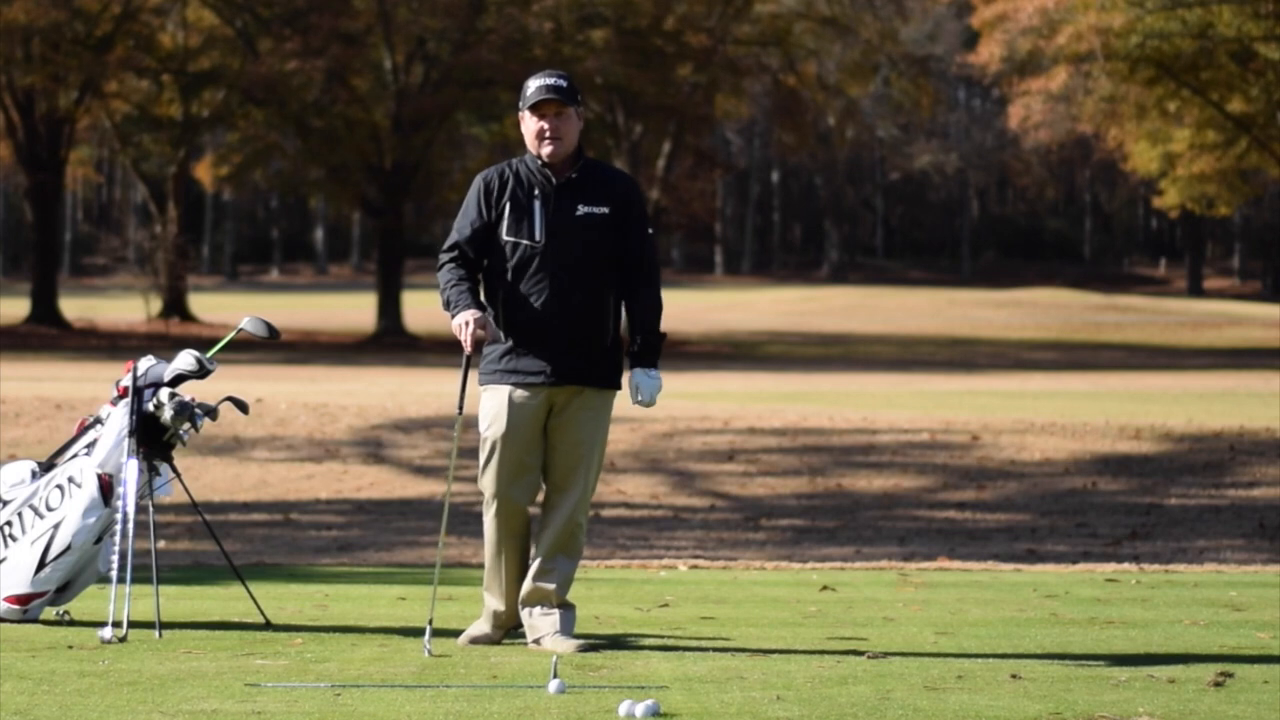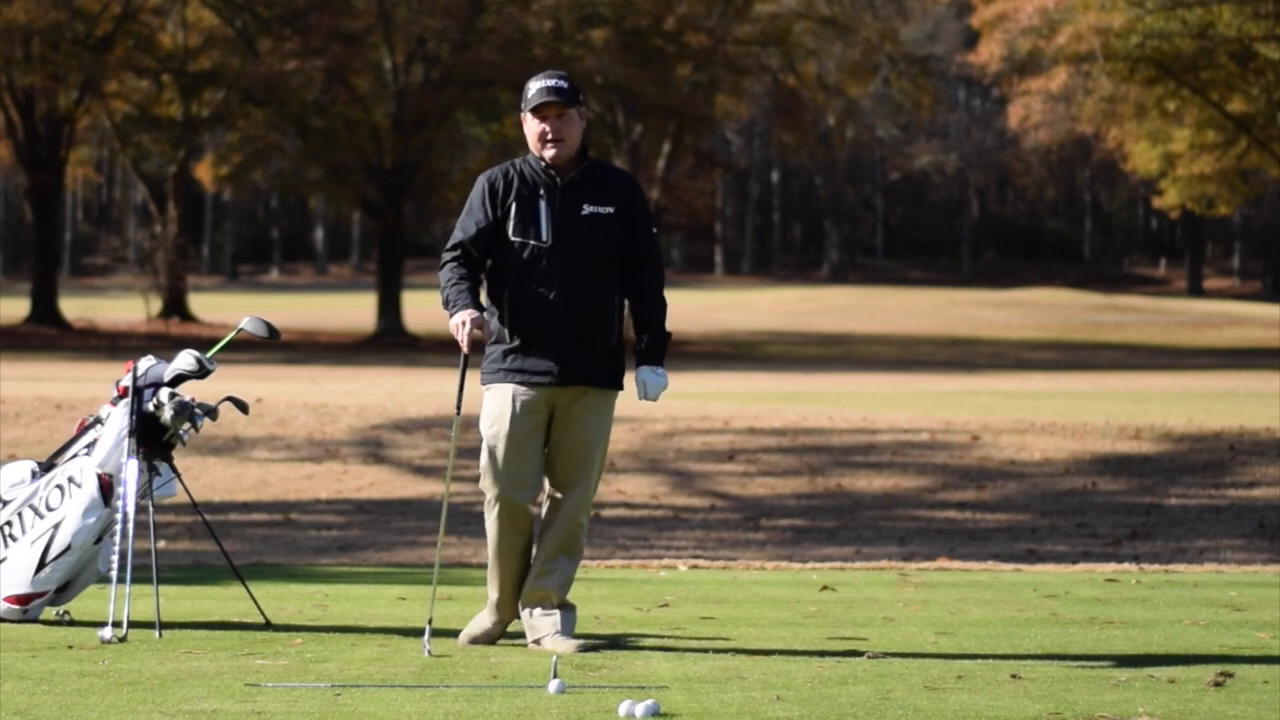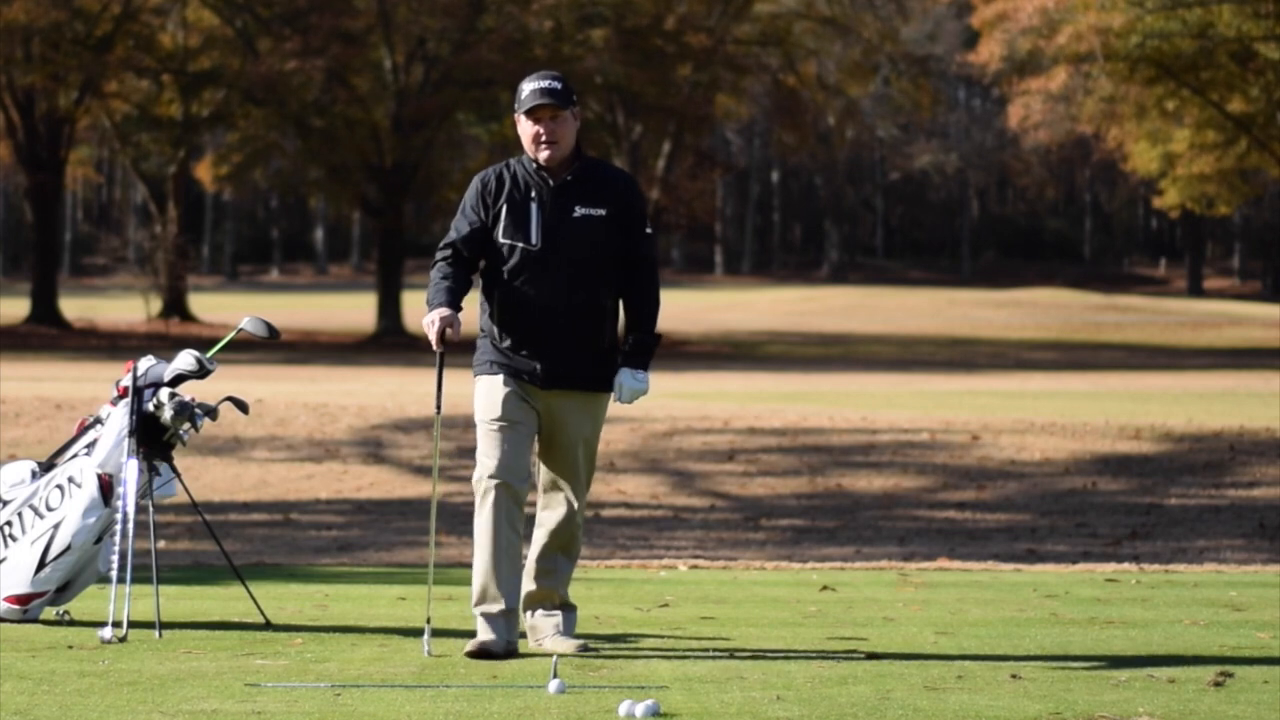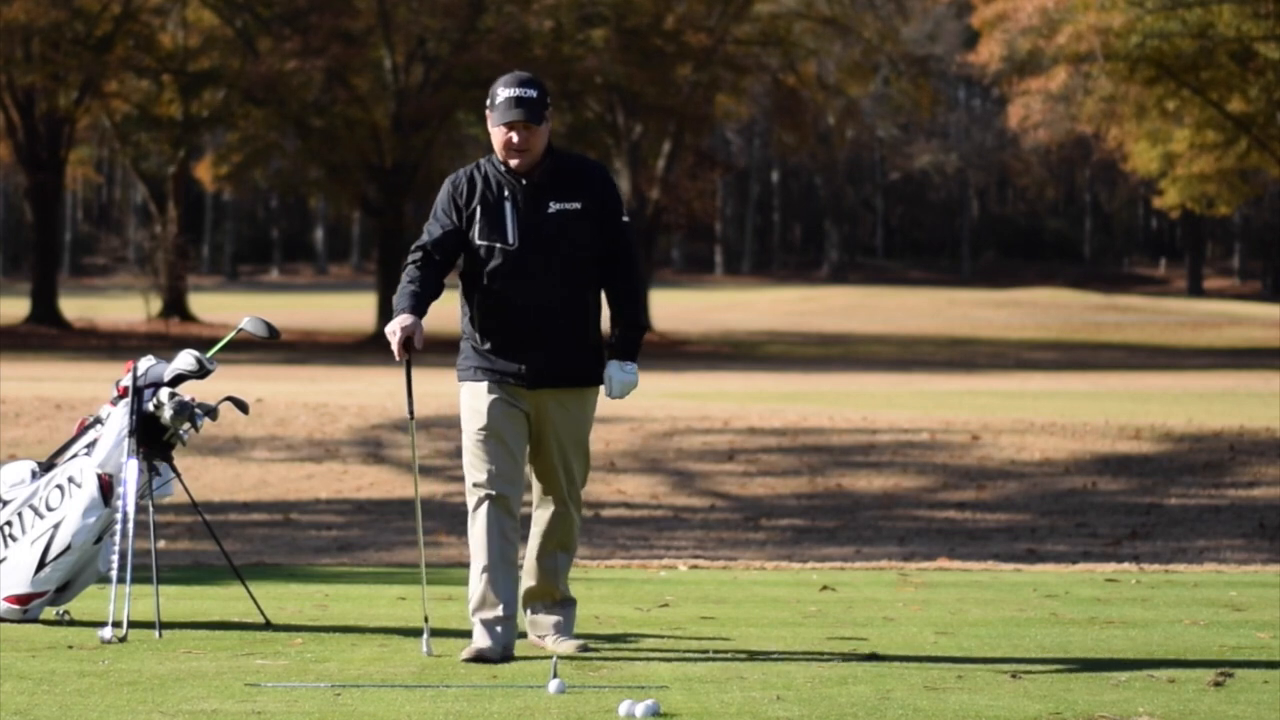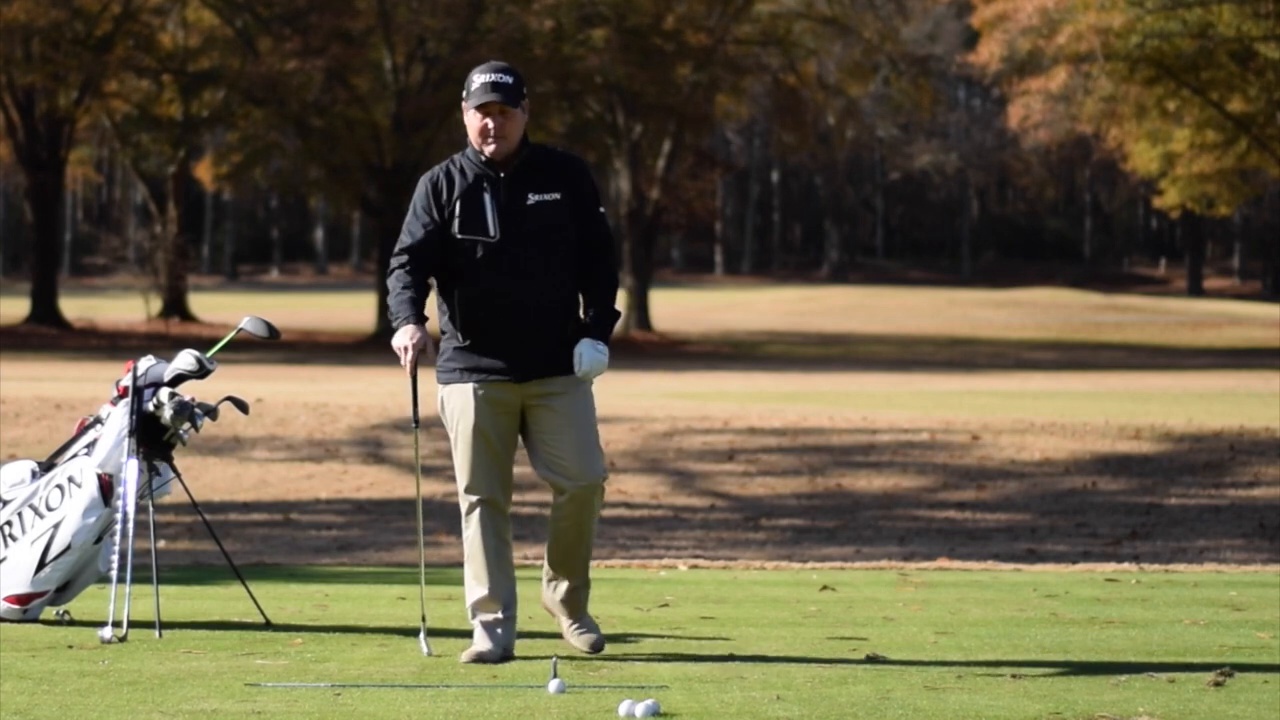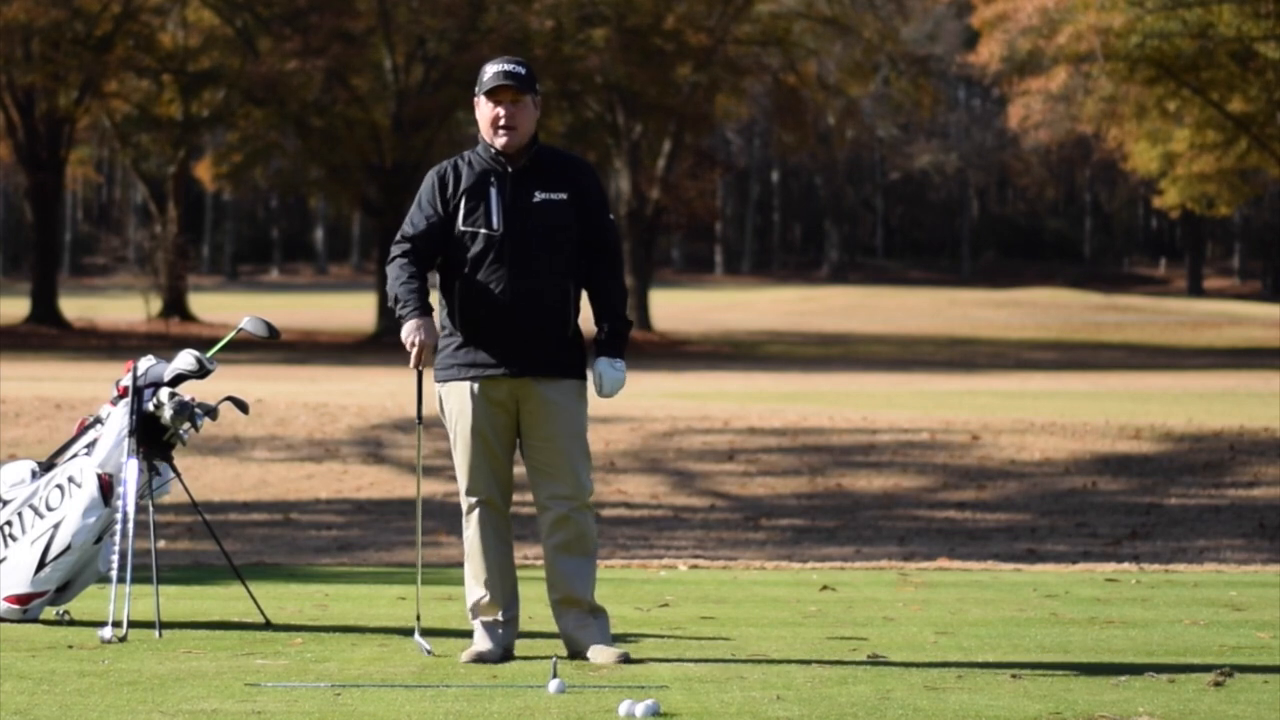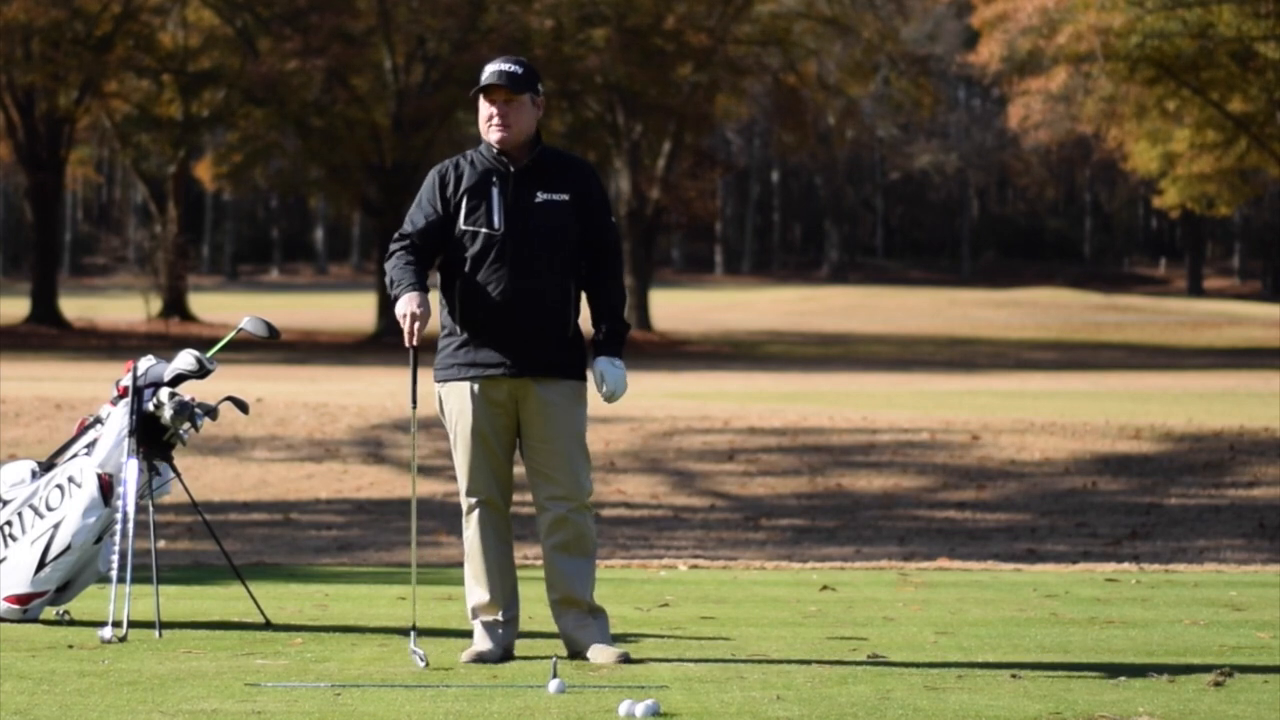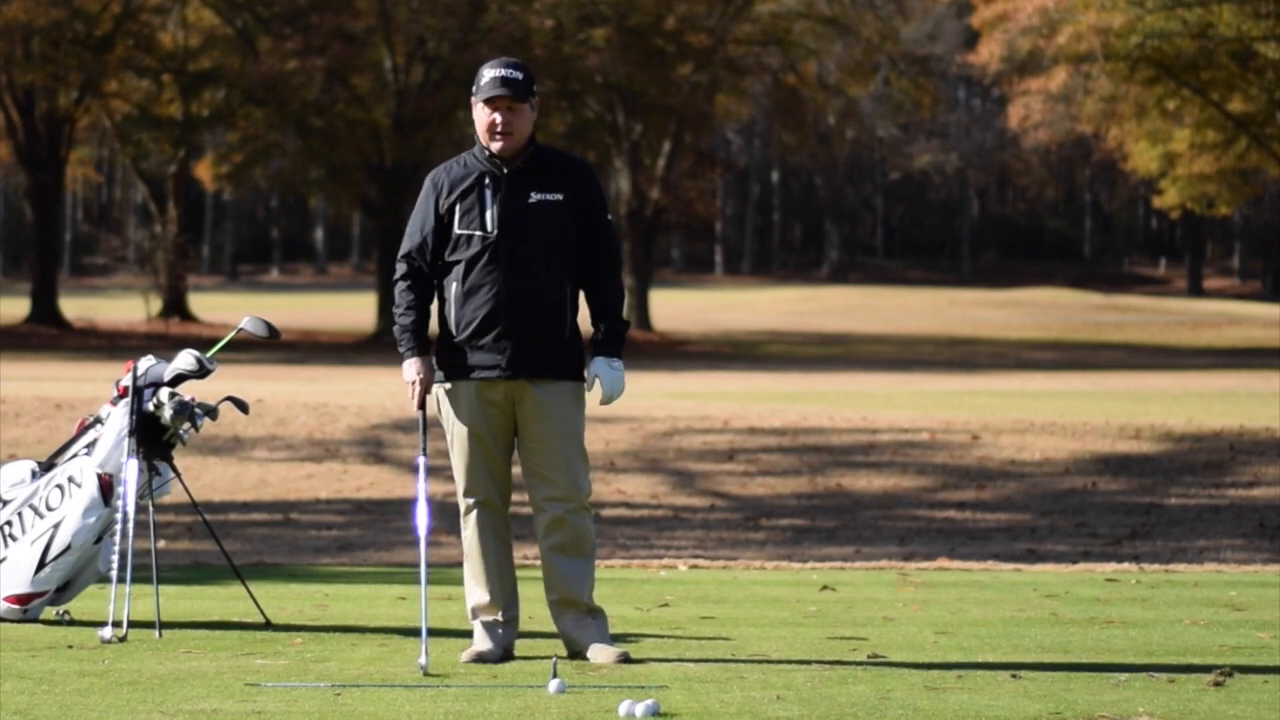
dt=0.4s
person 1, frame 1
left shoulder: (616, 190)
right shoulder: (494, 185)
left elbow: (641, 281)
right elbow: (456, 257)
left wrist: (645, 357)
right wrist: (464, 305)
left hip: (589, 376)
right hip: (510, 369)
left knee: (570, 498)
right knee: (504, 495)
left ankle: (545, 610)
right ankle: (501, 606)
person 1, frame 2
left shoulder: (619, 190)
right shoulder: (498, 185)
left elbow: (645, 278)
right elbow: (460, 256)
left wrist: (651, 353)
right wrist: (463, 304)
left hip: (591, 375)
right hip: (514, 367)
left knee: (571, 499)
right knee: (507, 492)
left ankle: (546, 612)
right ankle: (503, 602)
person 1, frame 3
left shoulder: (615, 190)
right shoulder: (492, 186)
left elbow: (640, 279)
right elbow: (456, 253)
left wrist: (636, 356)
right wrist: (443, 302)
left hip: (583, 374)
right hip: (506, 365)
left knee: (565, 497)
right knee: (499, 482)
left ankle: (546, 614)
right ankle: (495, 621)
person 1, frame 4
left shoulder: (589, 182)
right shoulder: (465, 187)
left elbow: (622, 269)
right elbow: (429, 255)
left wrist: (625, 347)
right wrist: (409, 308)
left hip: (570, 372)
right hip: (490, 370)
left knee: (560, 497)
right knee: (491, 493)
left ankle: (546, 611)
right ankle: (493, 626)
person 1, frame 5
left shoulder: (566, 174)
right shoulder: (441, 184)
left elbow: (599, 257)
right elbow: (409, 262)
left wrist: (597, 329)
right wrist: (408, 319)
left hip: (557, 365)
right hip: (472, 369)
left knee: (582, 479)
right knee: (483, 499)
left ankle: (565, 593)
right ankle: (492, 627)
person 1, frame 6
left shoulder: (573, 177)
right shoulder: (449, 179)
left elbow: (604, 266)
right elbow: (408, 252)
left wrist: (611, 345)
right wrist: (415, 311)
left hip: (555, 368)
right hip: (470, 367)
left knee: (567, 498)
right knee: (482, 501)
left ankle: (583, 627)
right ankle: (493, 626)
person 1, frame 7
left shoulder: (575, 178)
right shoulder: (450, 178)
left elbow: (604, 269)
right elbow: (407, 246)
left wrist: (610, 347)
right wrist: (409, 287)
left hip: (554, 369)
right hip: (469, 366)
left knee: (566, 498)
right knee: (482, 501)
left ankle: (582, 626)
right ankle: (493, 627)
person 1, frame 8
left shoulder: (571, 178)
right shoulder: (446, 182)
left elbow: (603, 268)
right elbow: (411, 270)
left wrist: (608, 348)
right wrist: (414, 347)
left hip: (552, 370)
right hip: (467, 372)
left knee: (565, 499)
right knee: (480, 501)
left ankle: (581, 626)
right ankle: (493, 628)
